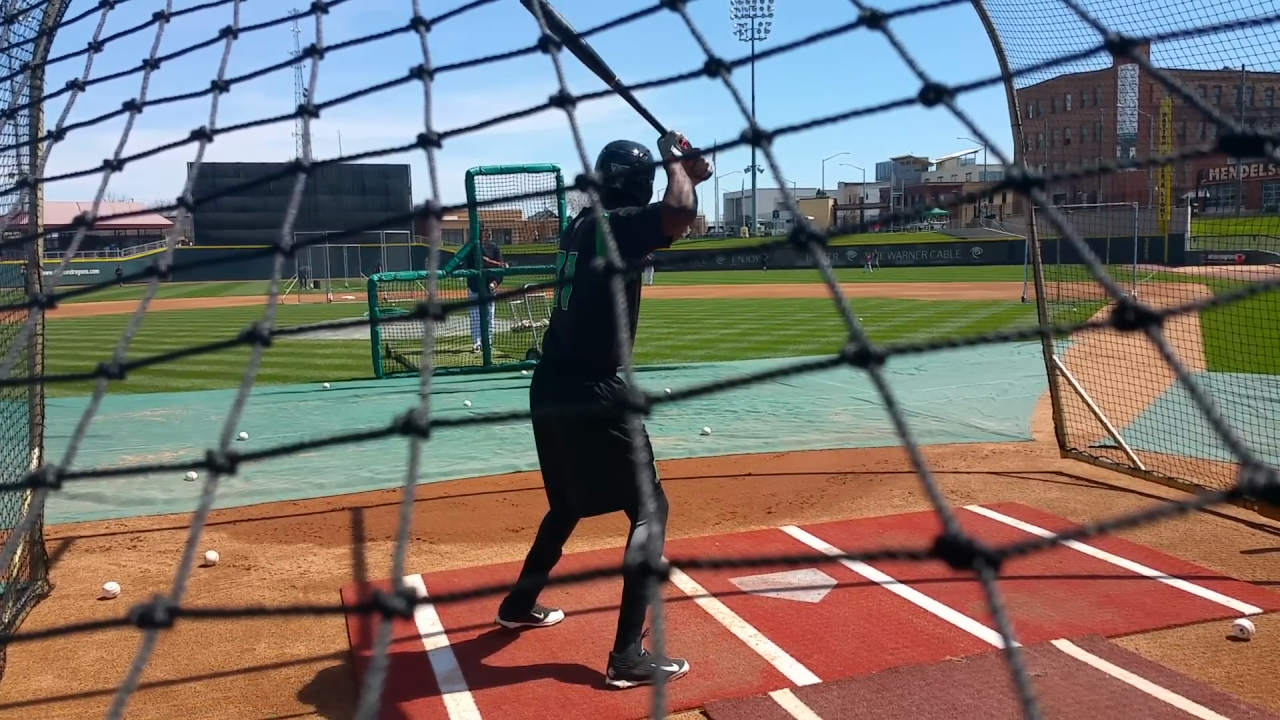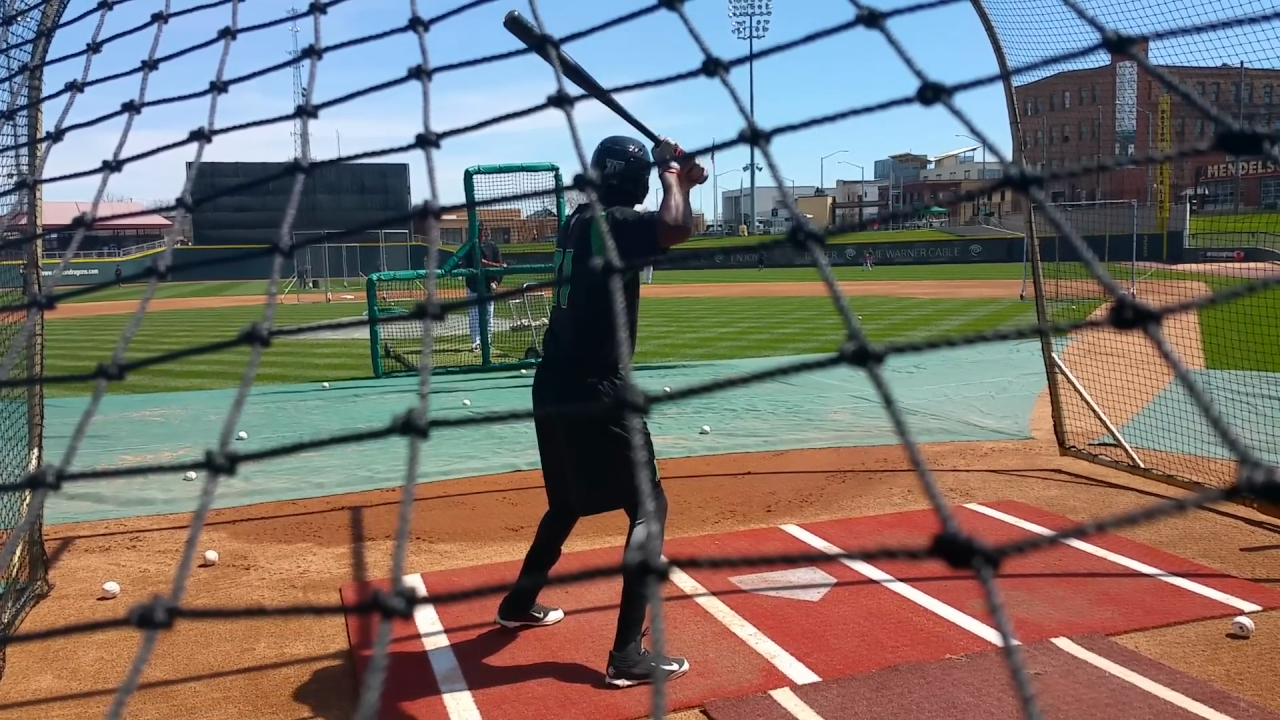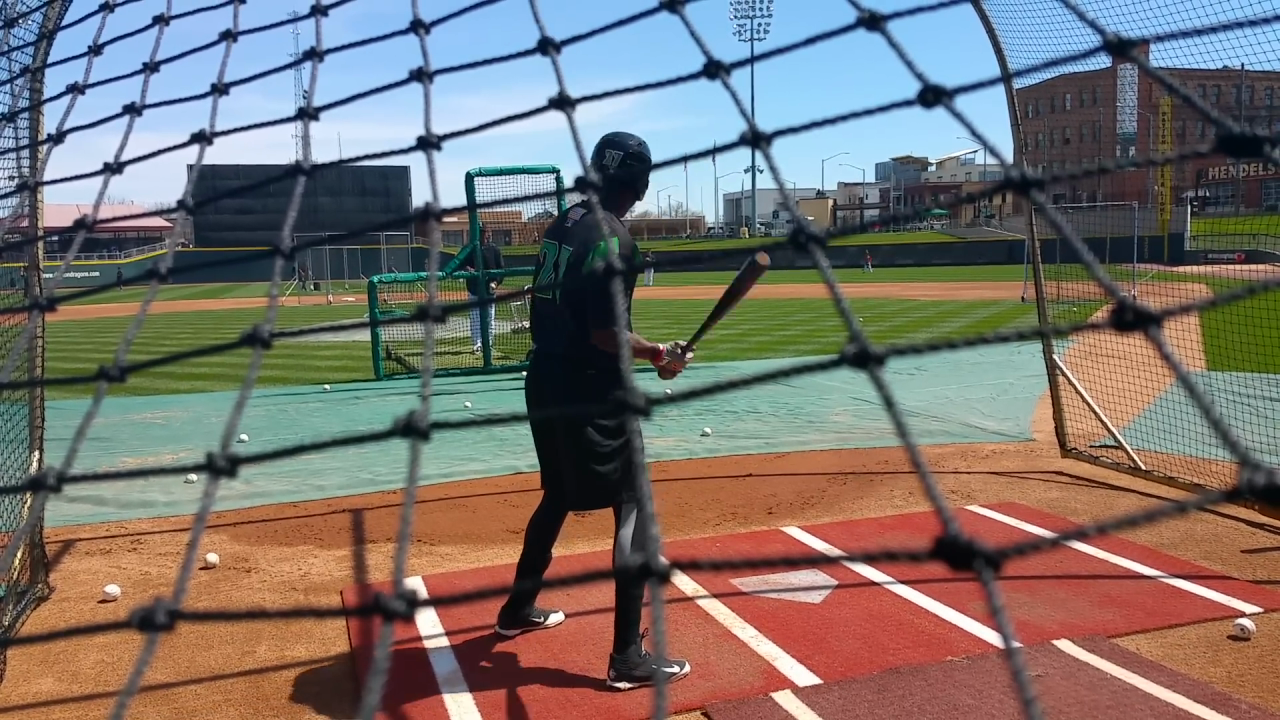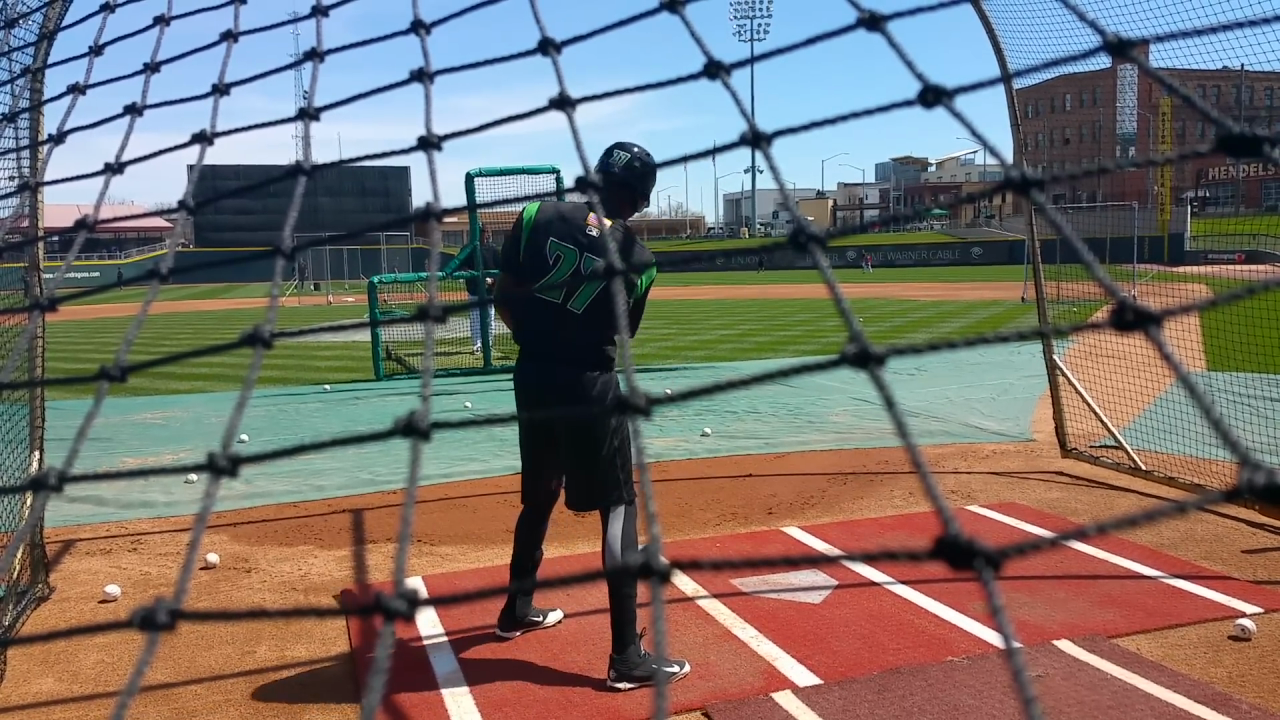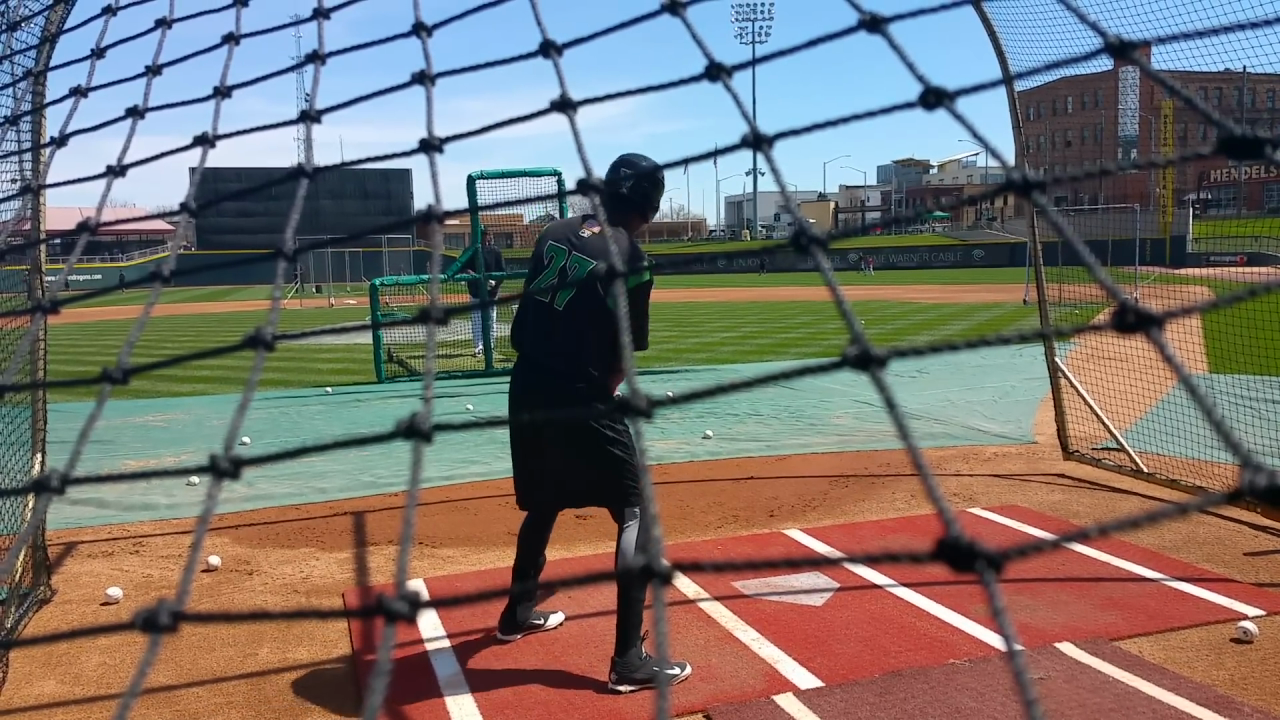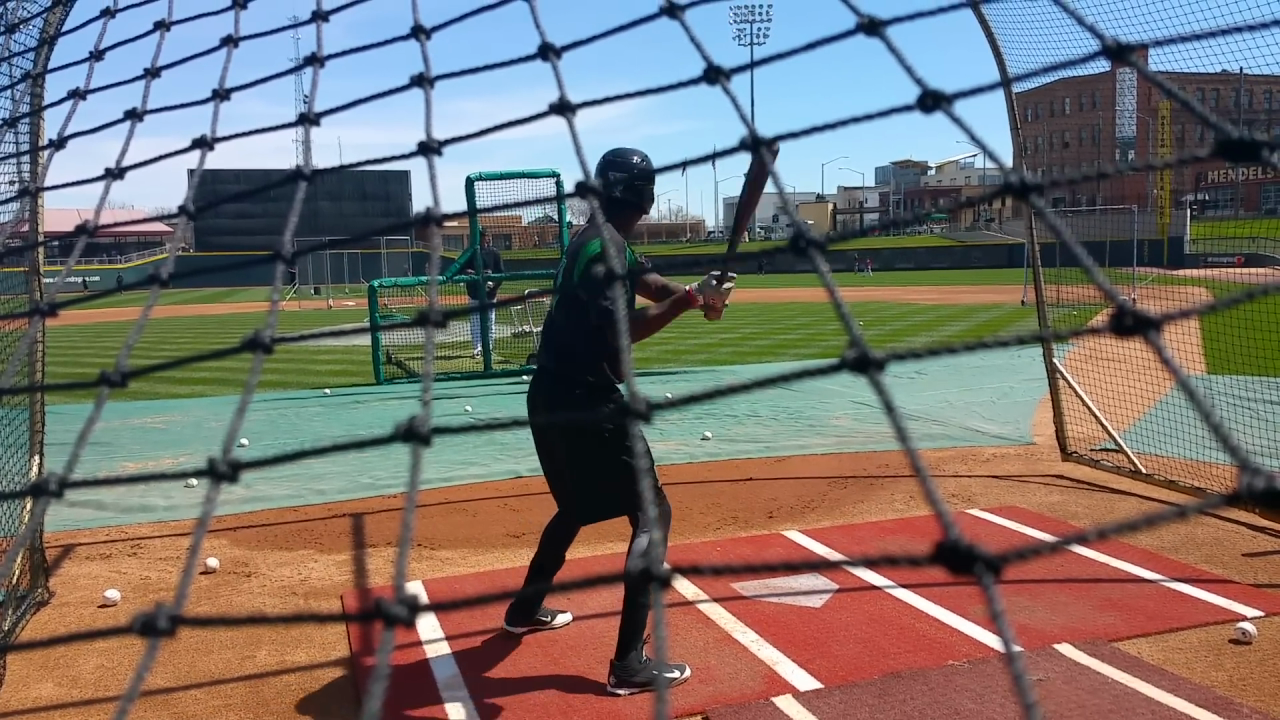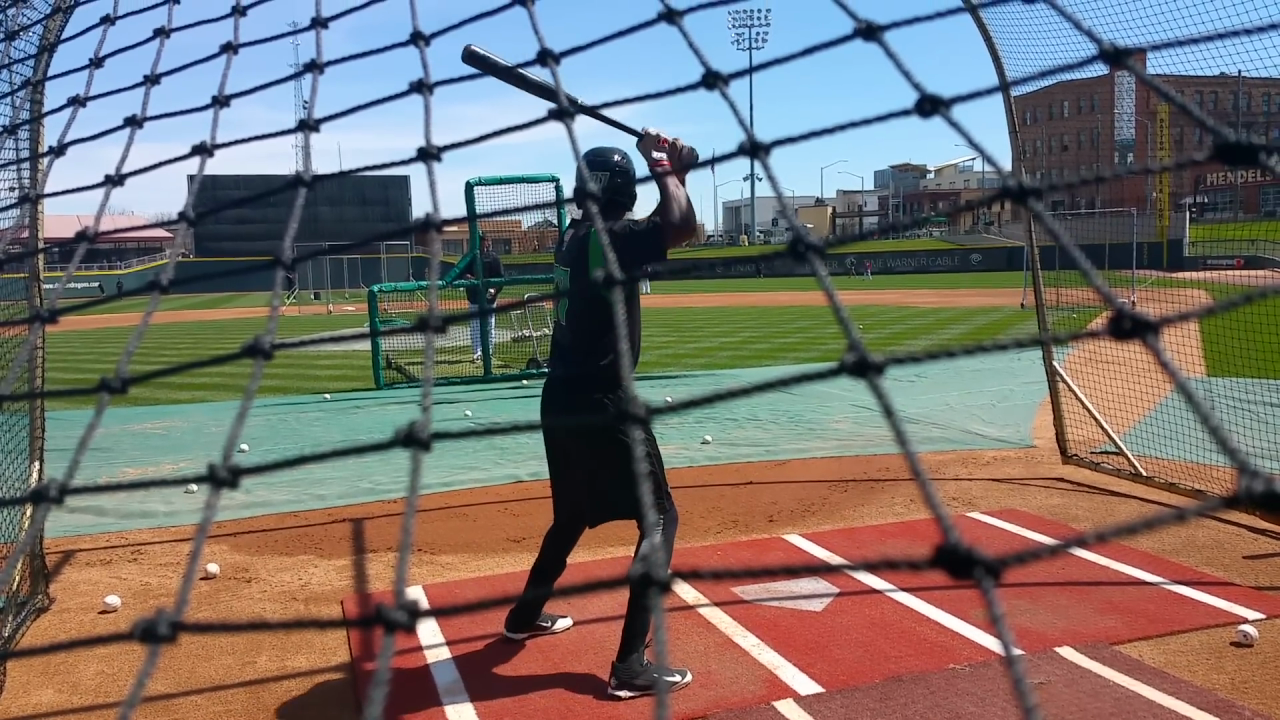
dt=0.4s
person 1, frame 1
left shoulder: (583, 225)
right shoulder: (616, 225)
left elbow: (663, 224)
right elbow: (680, 213)
left wrist: (687, 178)
right wrist: (675, 163)
left hip: (552, 384)
right hip: (591, 391)
left knee: (569, 502)
right knee: (649, 509)
left ankle: (520, 603)
right ankle: (628, 656)
person 1, frame 2
left shoulder: (580, 221)
right shoulder: (609, 223)
left elbow: (652, 235)
right elbow: (674, 229)
left wrist: (680, 181)
right wrist: (671, 172)
left hip: (555, 381)
right hip: (594, 389)
left knee: (569, 500)
right knee: (648, 508)
left ankle: (520, 602)
right ankle: (628, 654)
person 1, frame 3
left shoulder: (560, 224)
right shoulder: (613, 239)
right elbow: (603, 334)
left wrist: (622, 350)
right wrist: (658, 354)
left hip: (545, 376)
right hip: (590, 386)
left knee: (558, 495)
right knee: (632, 508)
left ankle: (519, 608)
right ankle: (627, 657)
person 1, frame 4
left shoulder: (539, 215)
right shoulder: (638, 260)
left elbow: (504, 298)
right elbow: (619, 330)
left hip: (533, 375)
right hip: (589, 384)
left knee: (538, 495)
right knee: (617, 508)
left ankle: (517, 609)
right ankle: (627, 657)
person 1, frame 5
left shoulder: (557, 231)
right shoulder: (630, 259)
left elbow: (531, 307)
right elbow: (622, 349)
right wrist: (606, 394)
left hip: (528, 384)
right hip: (577, 394)
left knee: (547, 501)
right knee: (636, 511)
left ankle: (517, 612)
right ankle: (629, 659)
person 1, frame 6
left shoulder: (599, 239)
right shoulder: (604, 246)
left elbow: (644, 285)
right elbow: (625, 330)
left wrist: (695, 291)
right wrist: (688, 300)
left hip: (550, 394)
right hip: (584, 400)
left knee: (578, 505)
right knee: (652, 515)
left ankle: (527, 606)
right ankle: (629, 663)
person 1, frame 7
left shoulder: (574, 237)
right shoulder: (608, 239)
left elbow: (665, 229)
right elbow: (682, 227)
left wrist: (672, 173)
right wrist: (664, 170)
left hip: (561, 398)
right hip: (601, 403)
left knee: (574, 512)
right knee: (660, 518)
left ankle: (526, 613)
right ankle: (630, 665)
